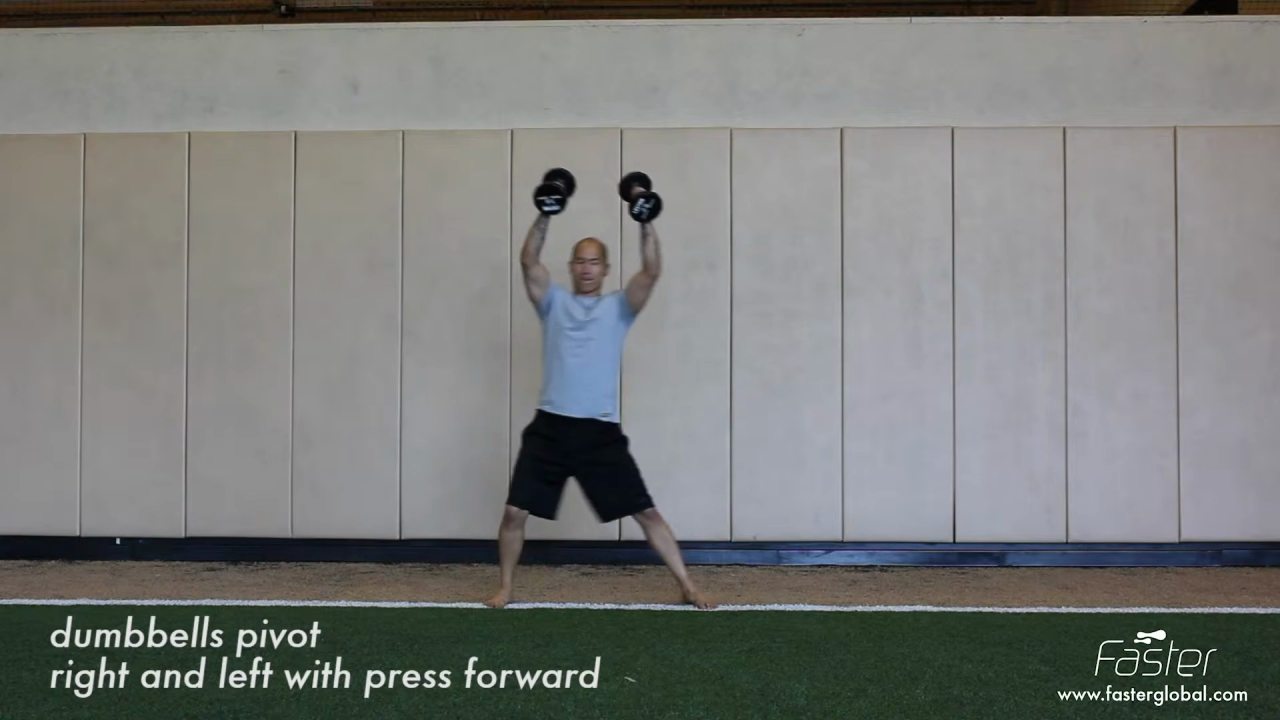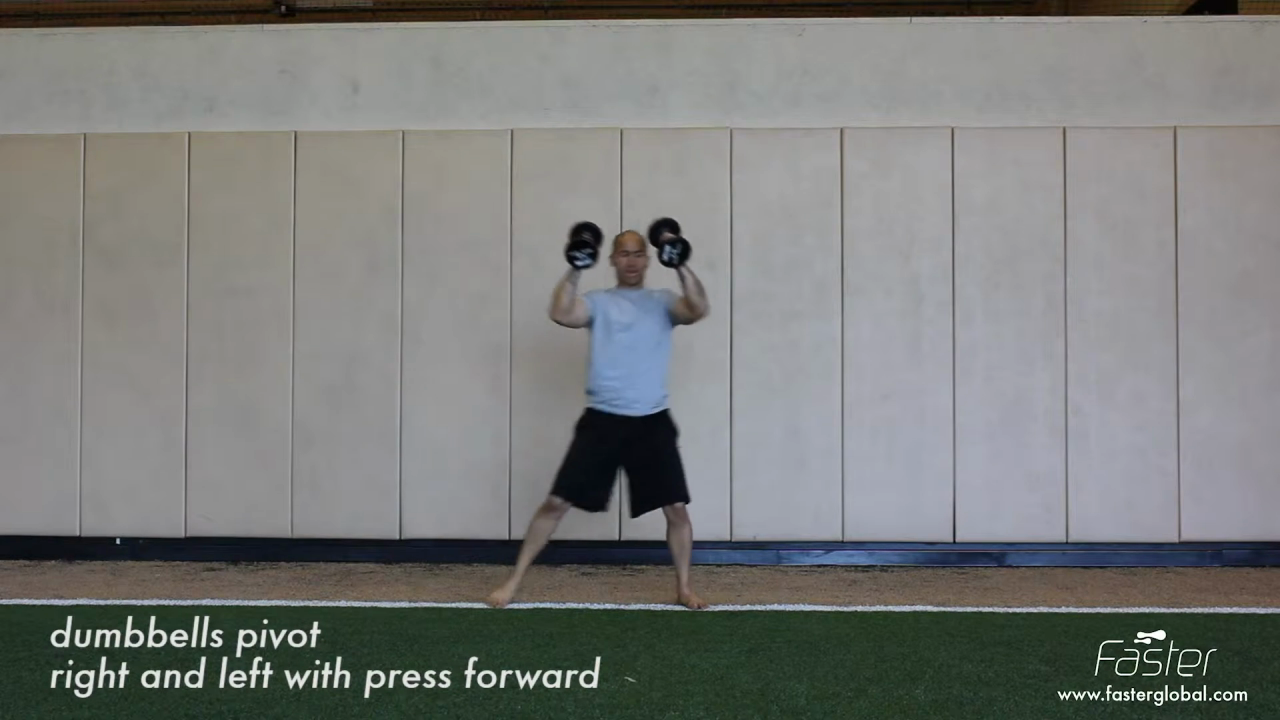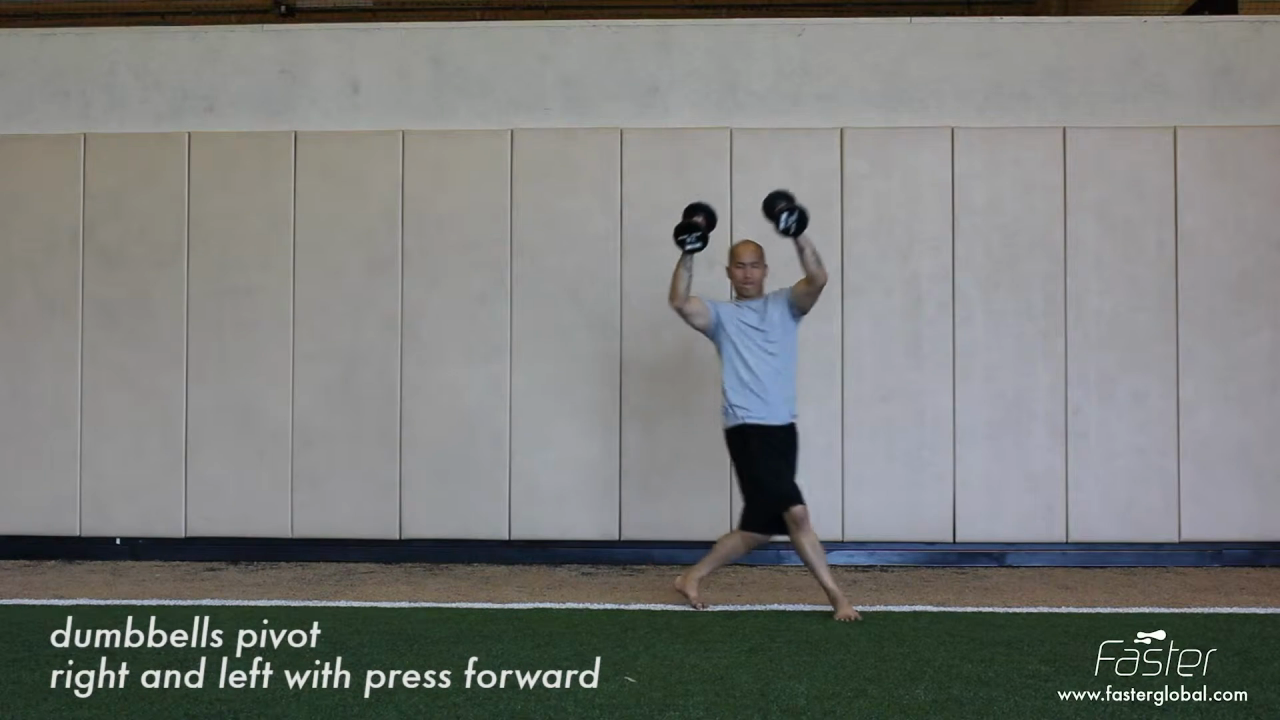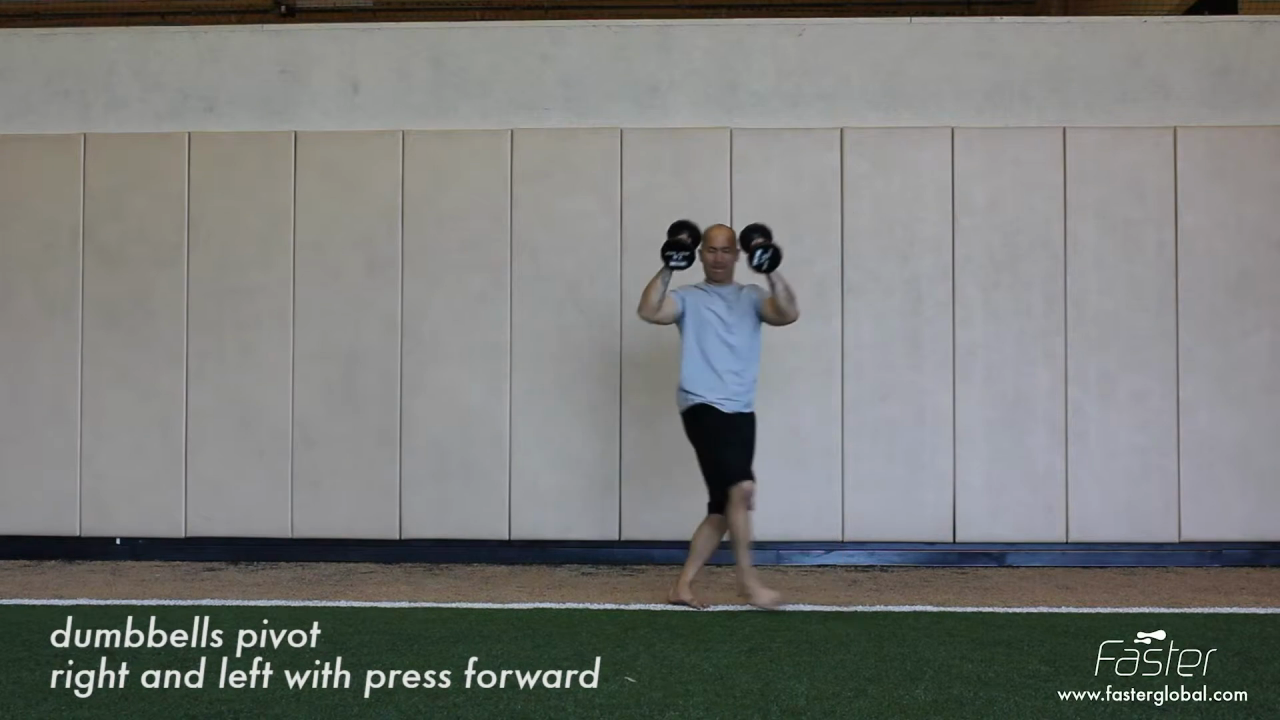
dt=1s
person 1, frame 1
left shoulder: (619, 307)
right shoulder: (554, 302)
left elbow: (651, 270)
right elbow: (530, 263)
left wrist: (645, 222)
right wrist: (545, 215)
left hip: (600, 430)
right hip: (551, 426)
left knee: (645, 512)
right knee: (516, 512)
left ankle: (687, 585)
right ankle: (506, 587)
person 1, frame 2
left shoulder: (665, 301)
right shoulder: (597, 302)
left elbow: (698, 309)
right elbow: (563, 315)
left wrist: (680, 264)
right wrist: (576, 269)
left hip: (651, 423)
right hip: (602, 420)
left knee: (676, 506)
right knee: (556, 503)
left ankle: (684, 587)
right ankle: (513, 582)
person 1, frame 3
left shoulder: (785, 303)
right shoulder: (720, 313)
left elbow: (818, 279)
right elbow: (679, 303)
left wrist: (797, 236)
right wrist: (689, 252)
left hip: (782, 427)
right hip: (747, 429)
left knee: (759, 527)
right knee: (796, 512)
left ankle: (691, 577)
right ankle: (836, 595)
person 1, frame 4
left shoulder: (751, 297)
right shoulder: (688, 297)
left elbow: (789, 313)
right elbow: (648, 312)
left wrist: (770, 269)
right wrist: (669, 267)
left hip: (741, 413)
right hip: (702, 408)
left knee: (723, 508)
right knee: (742, 488)
left ankle: (683, 584)
right ankle: (747, 578)
